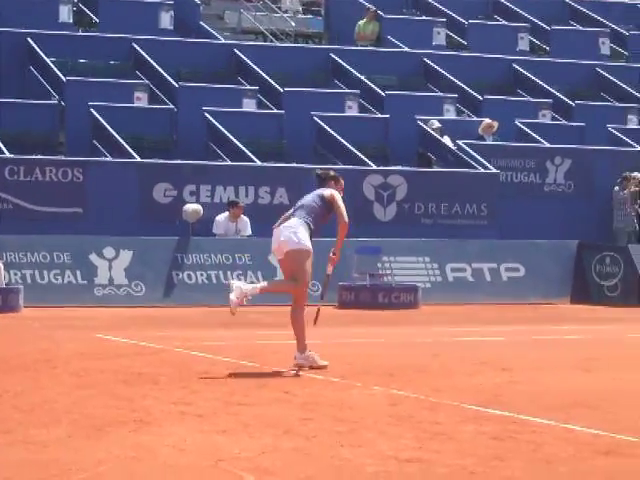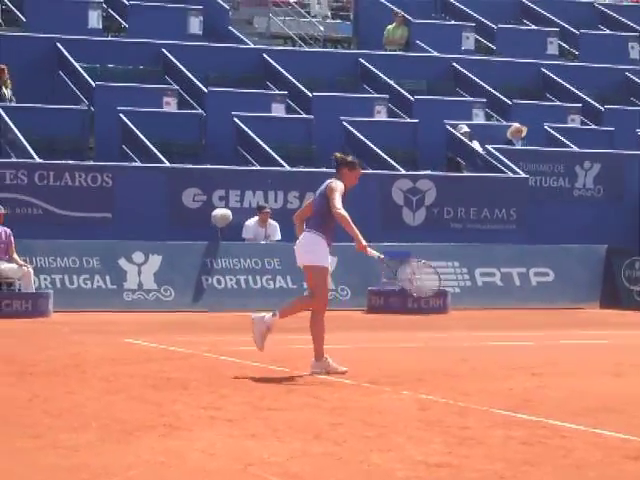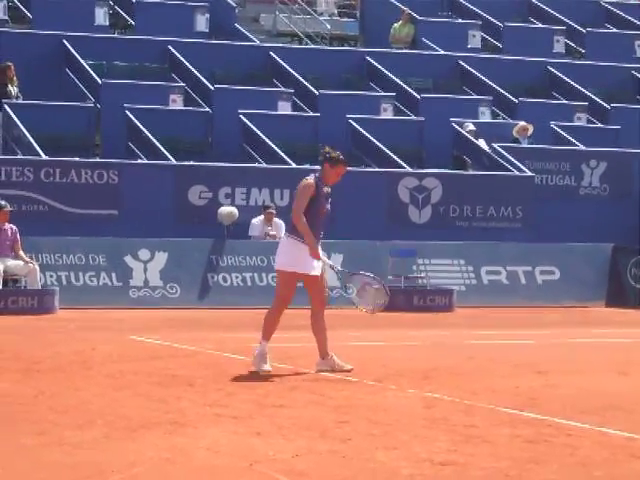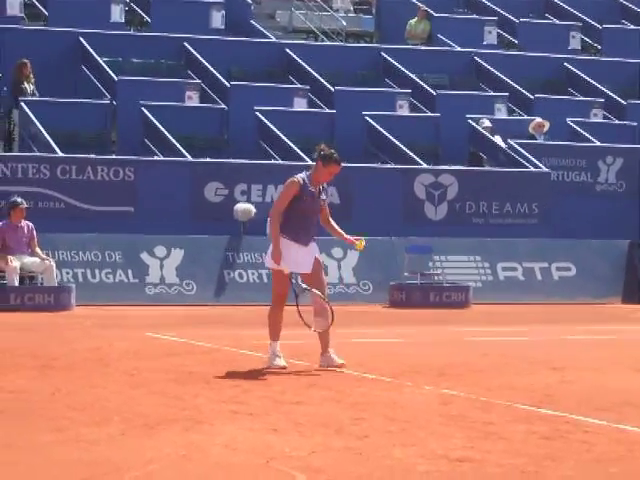
dt=0.4s
person 1, frame 1
left shoulder: (308, 198)
right shoulder: (331, 194)
left elbow: (277, 225)
right elbow: (344, 221)
left wrist: (282, 254)
right wrist: (337, 250)
left hip: (281, 234)
right hip: (295, 233)
left knee: (299, 297)
right knee: (301, 287)
left ankle: (302, 353)
right ankle: (248, 288)
person 1, frame 2
left shoulder: (325, 190)
right shoulder: (335, 184)
left elbow: (298, 217)
right elbow: (338, 211)
left wrist: (302, 242)
right wrist: (358, 237)
left hip: (314, 246)
right hip: (315, 244)
left knee: (320, 304)
right knee: (317, 300)
left ankle: (320, 360)
right ankle: (266, 320)
person 1, frame 3
left shoulder: (326, 190)
right shoulder: (309, 184)
right elbow: (297, 213)
right wrist: (312, 243)
left hip: (311, 252)
right hip: (295, 246)
left knee: (319, 305)
right knee: (282, 302)
left ankle: (325, 358)
right ankle: (261, 352)
person 1, frame 4
left shoulder: (323, 190)
right shoulder: (296, 182)
left elbow: (326, 220)
right elbow: (275, 213)
left wrist: (346, 237)
right wrist: (276, 246)
left hip: (309, 248)
right hip: (285, 245)
right knee: (279, 300)
left ankle: (326, 353)
right ankle: (274, 352)
